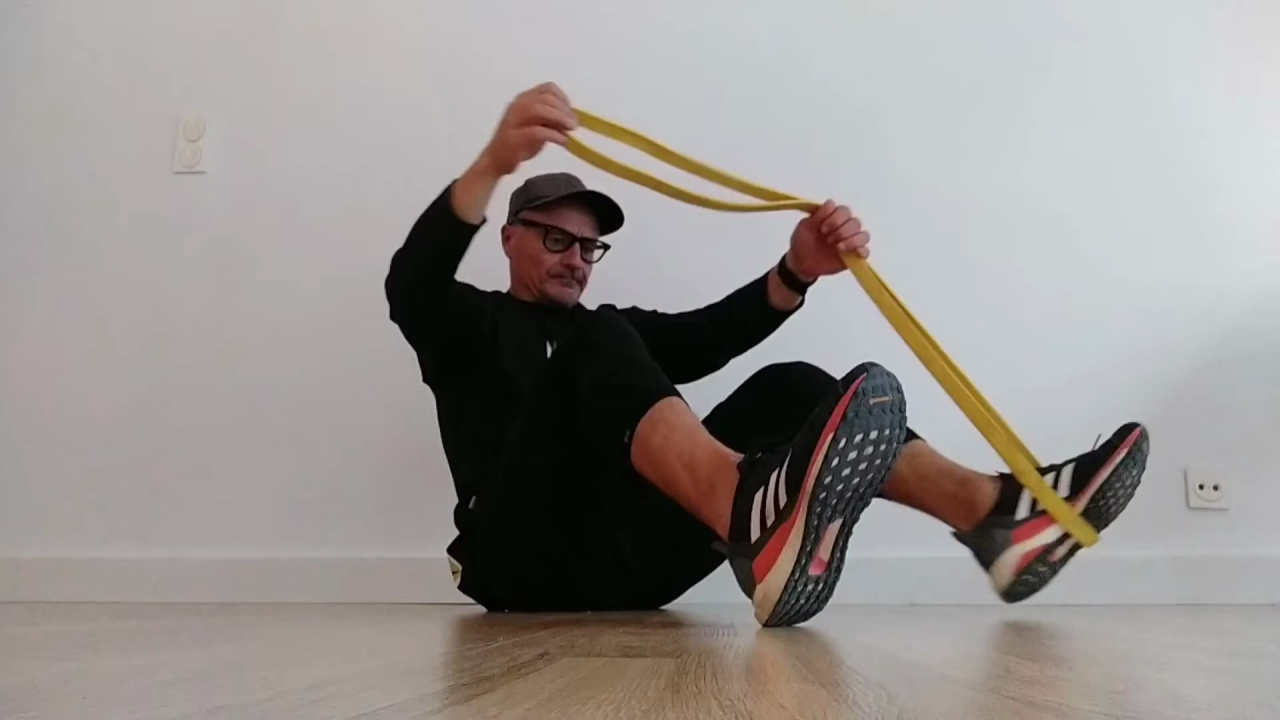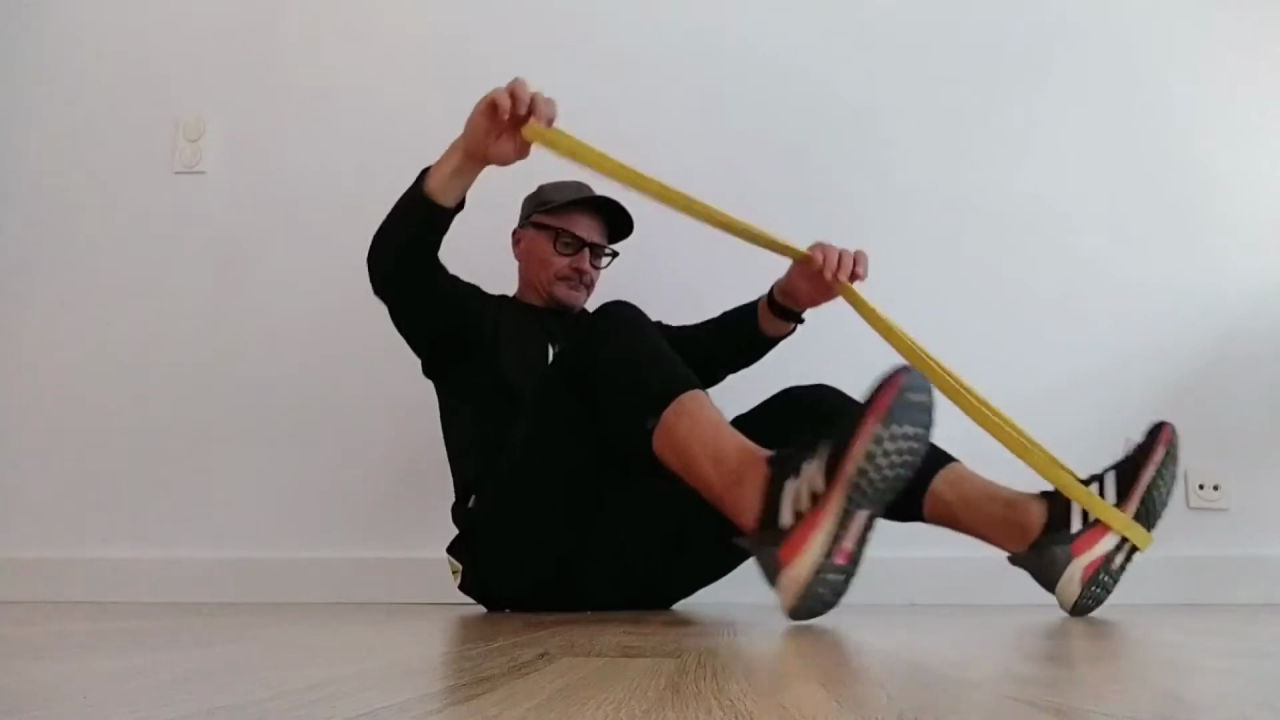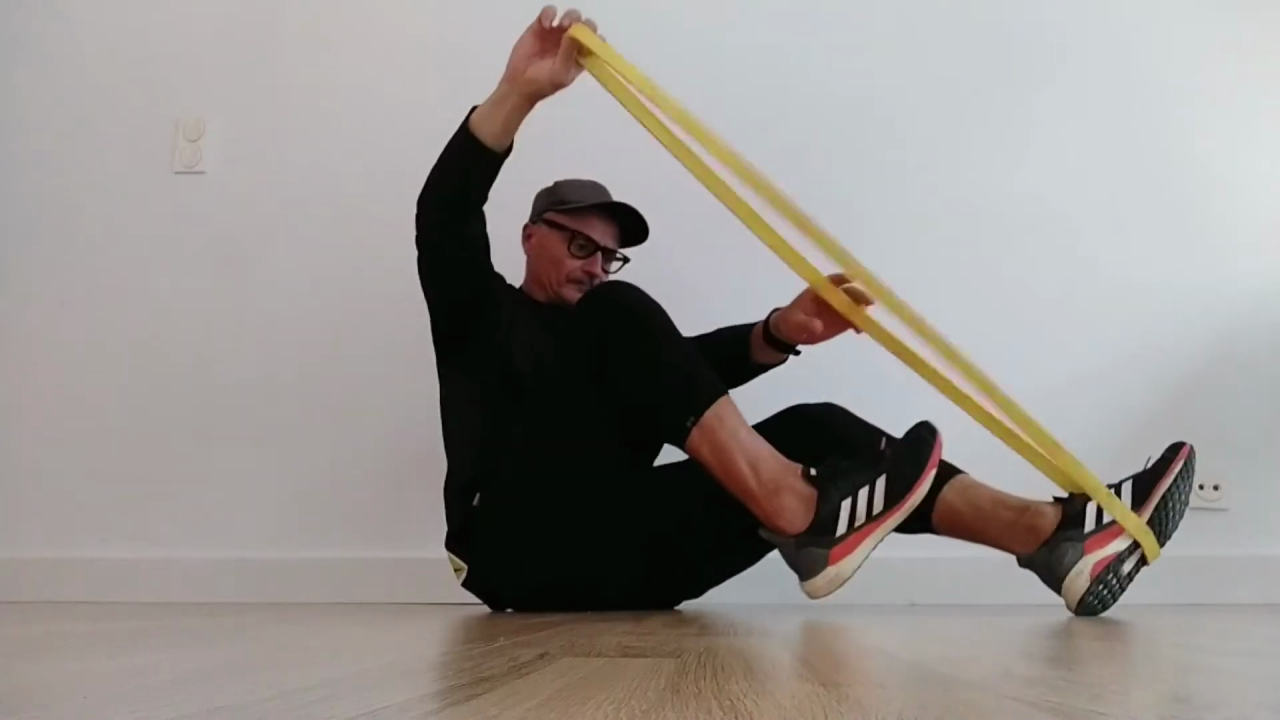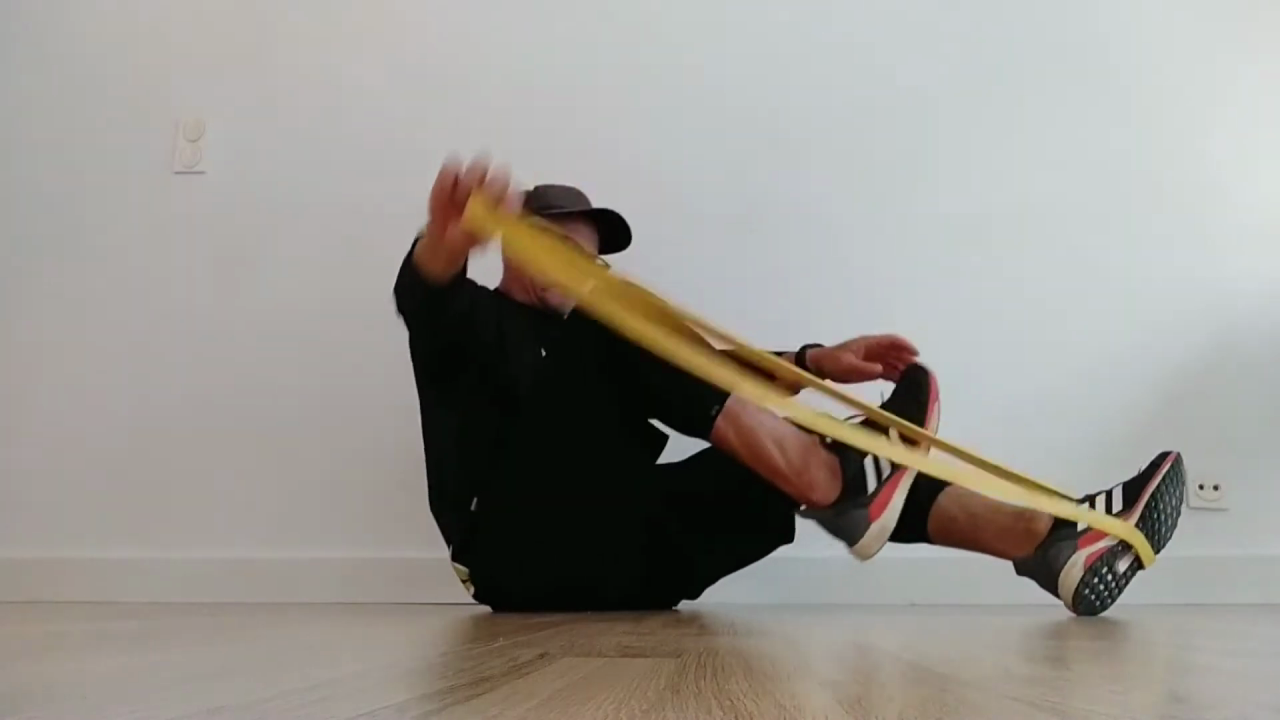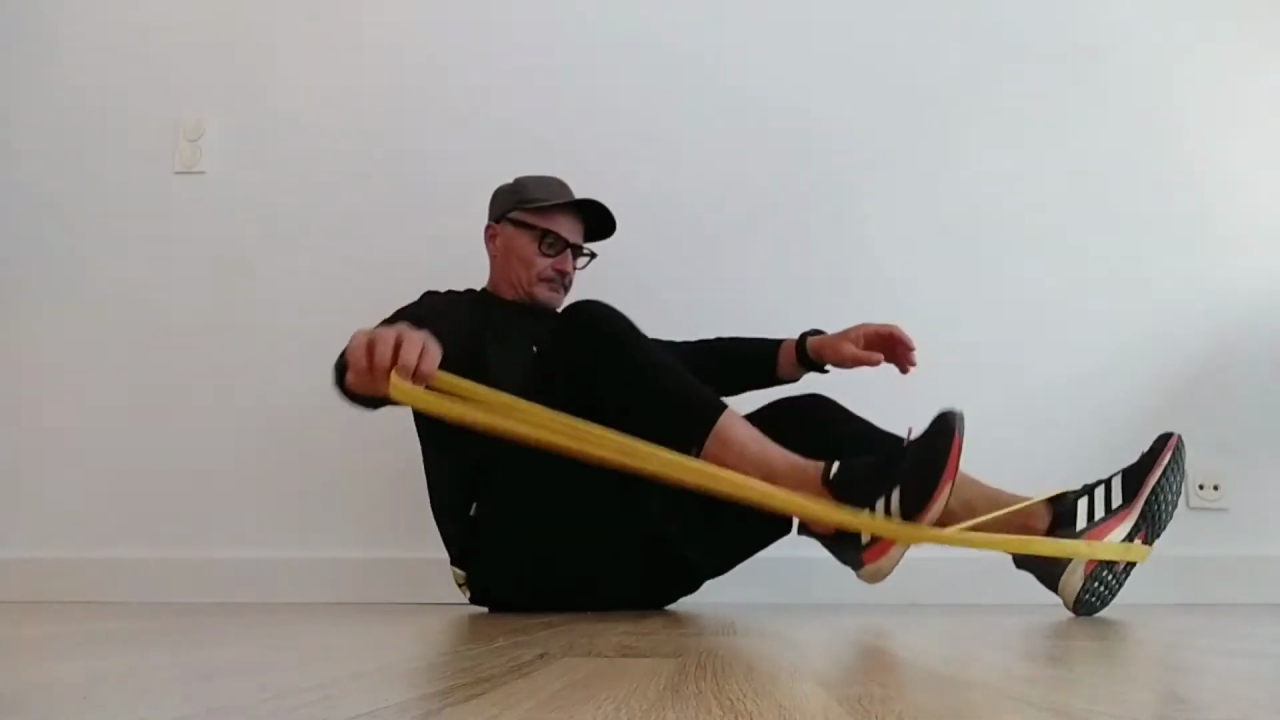
dt=0.4s
person 1, frame 1
left shoulder: (616, 333)
right shoulder: (469, 322)
left elbow: (713, 332)
right elbow: (410, 286)
left wrist: (797, 273)
right wrist: (494, 161)
left hip: (625, 558)
right hip: (526, 556)
left knee: (789, 389)
right knee: (602, 344)
left ankle: (998, 514)
right ankle: (756, 517)
person 1, frame 2
left shoulder: (615, 348)
right shoulder: (473, 324)
left elbow: (707, 346)
right elbow: (395, 267)
left wrist: (787, 298)
right wrist: (470, 157)
left hip: (621, 559)
right hip: (524, 555)
left knee: (805, 410)
right knee: (615, 335)
left ankle: (1046, 528)
right ankle: (780, 514)
person 1, frame 3
left shoulder: (607, 329)
right shoulder: (480, 314)
left elbow: (698, 363)
right elbow: (443, 222)
left wrist: (782, 331)
right wrist: (518, 93)
left hip: (625, 565)
right hip: (527, 551)
left knee: (811, 430)
right knee: (618, 317)
left ankle: (1057, 536)
right ankle: (801, 516)
person 1, frame 4
left shoulder: (588, 339)
right shoulder: (467, 316)
left elbow: (707, 380)
right elbow: (421, 299)
left wrist: (815, 363)
right wrist: (442, 238)
left hip: (622, 562)
right hip: (525, 557)
left knee: (792, 464)
left ankle: (1054, 544)
right ankle: (839, 485)
person 1, frame 5
left shoulder: (578, 342)
right shoulder: (448, 320)
left elbow: (691, 364)
right elbow: (362, 378)
left wrist: (812, 349)
right wrist: (378, 356)
left hip: (621, 553)
right hip: (525, 557)
left knee: (801, 419)
right knee: (590, 334)
left ankle: (1051, 532)
right ankle: (847, 499)
